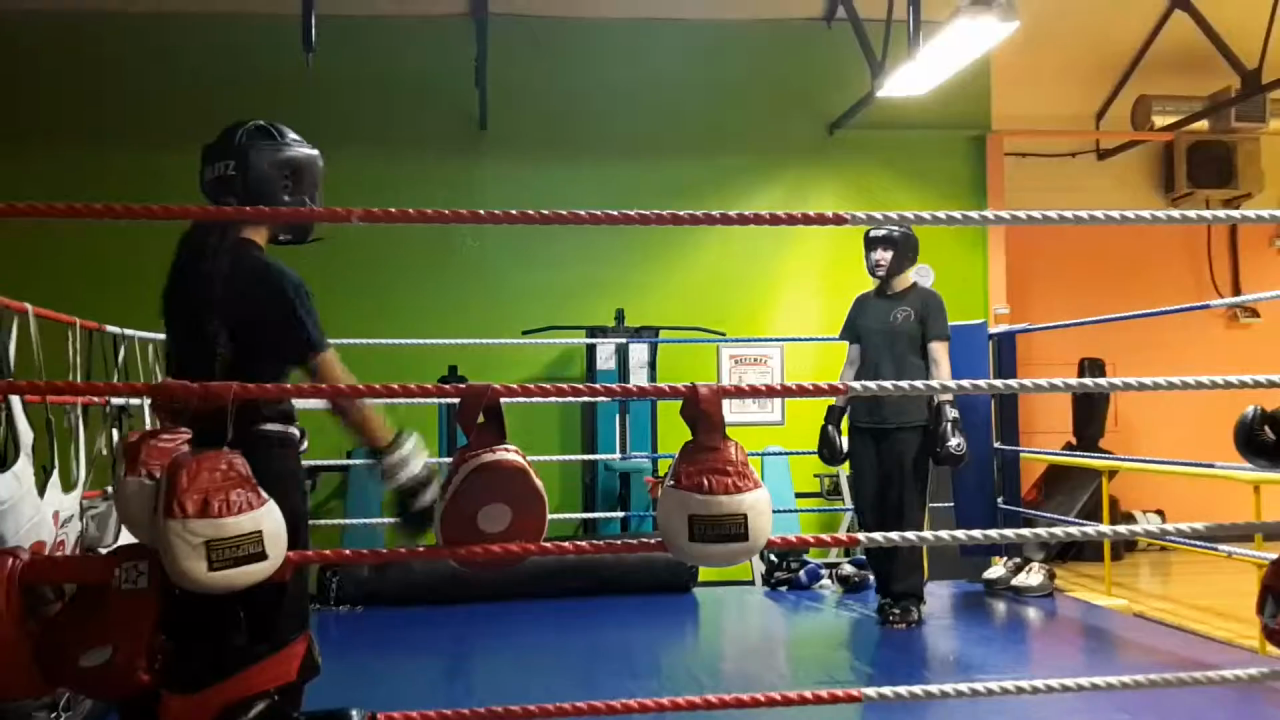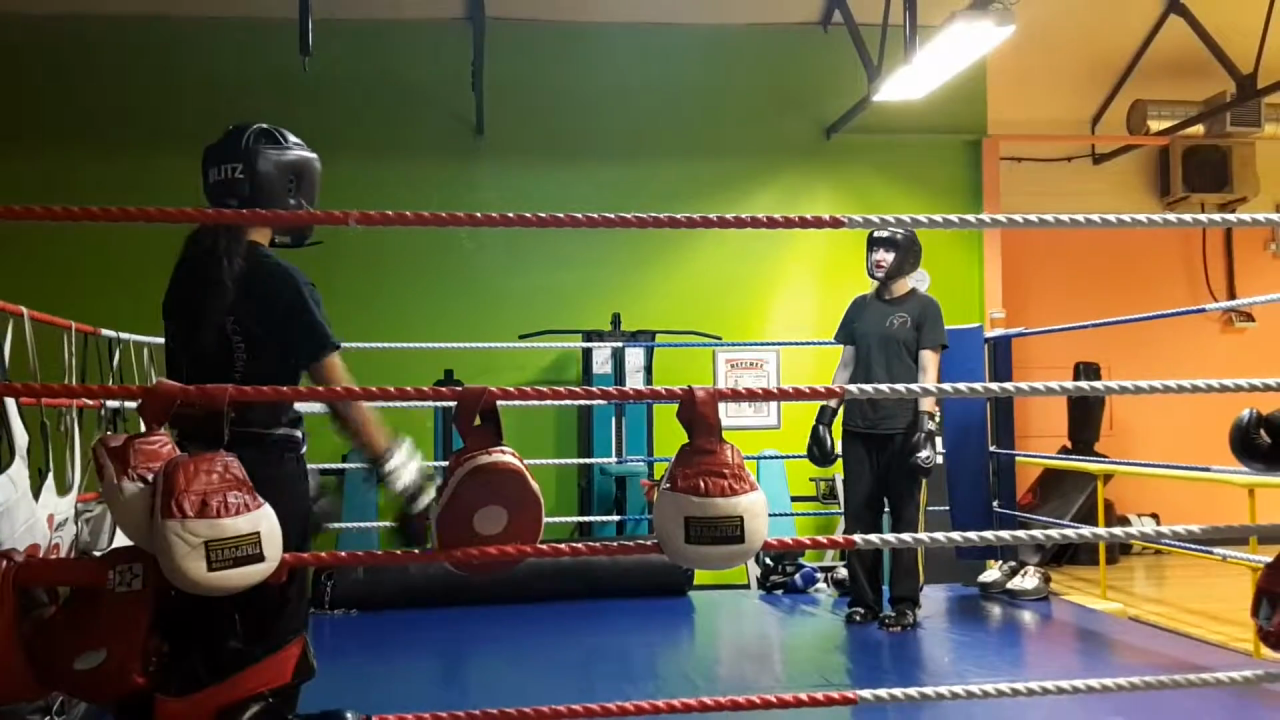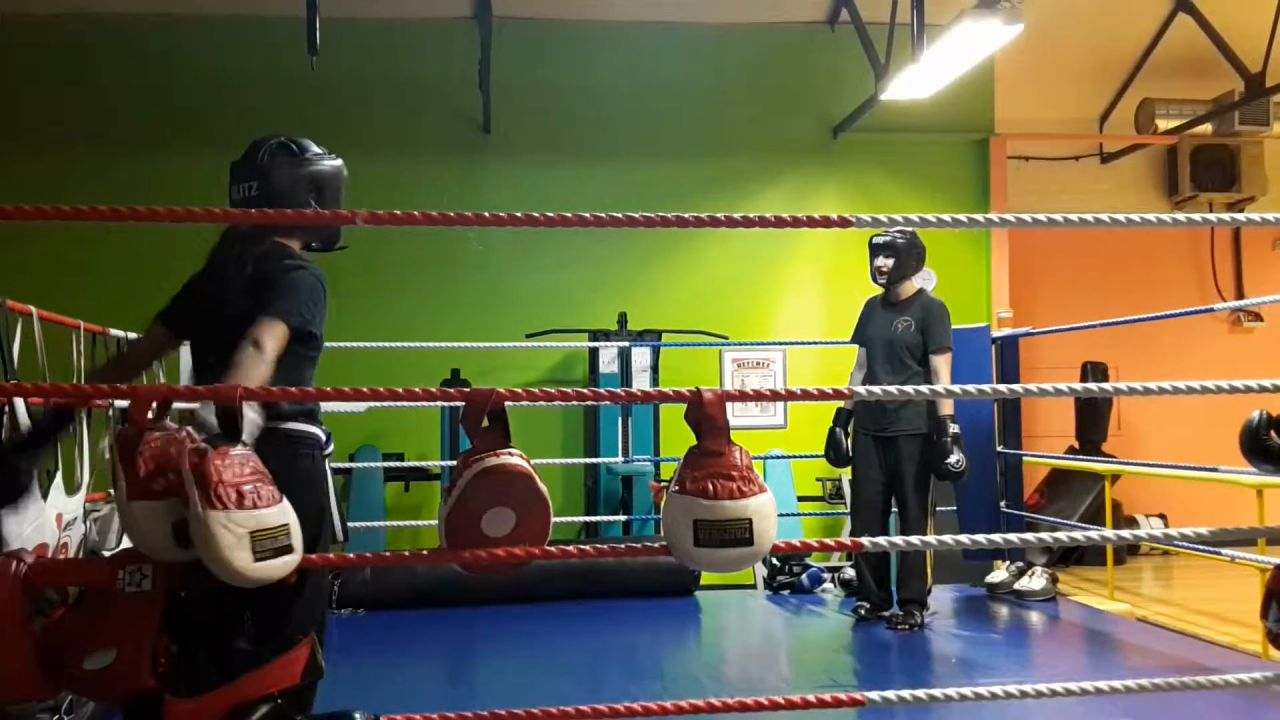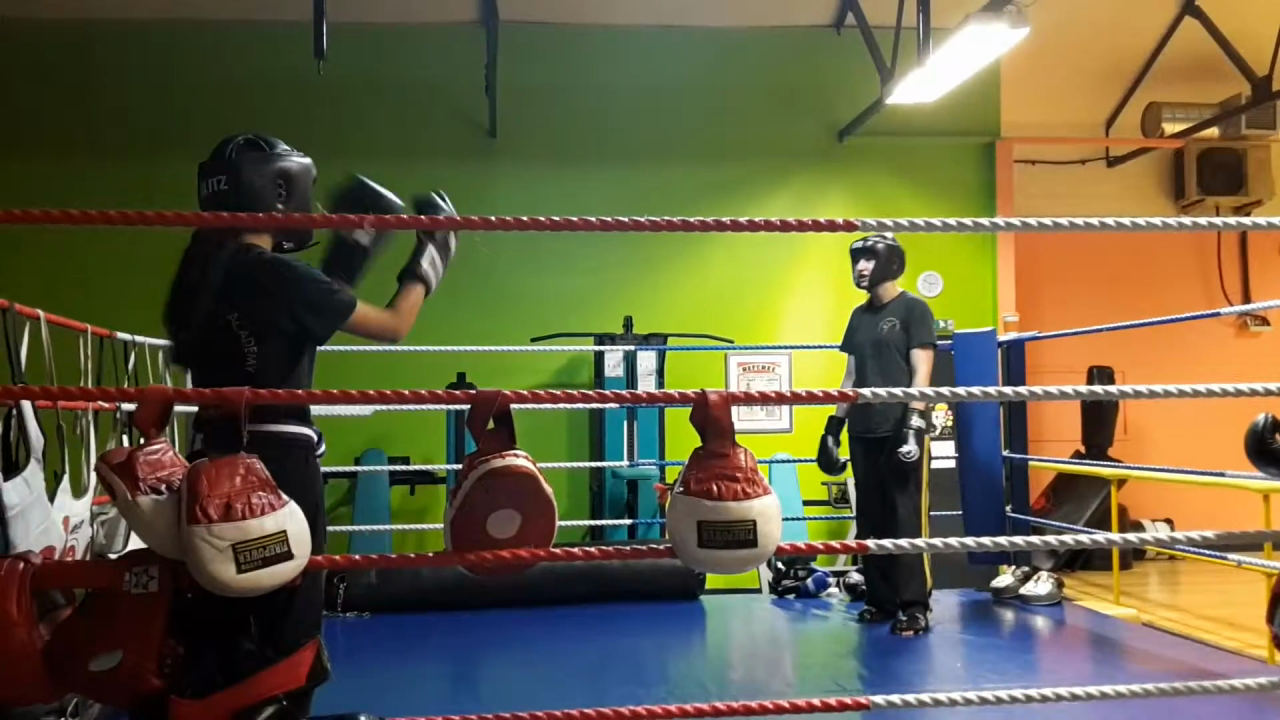
dt=0.5s
person 1, frame 1
left shoulder: (192, 266)
right shoulder: (270, 279)
right elbow: (339, 388)
right wrist: (406, 463)
left hip: (201, 458)
right hip: (258, 460)
left knee: (203, 621)
right knee: (272, 630)
person 1, frame 2
left shoulder: (191, 269)
right shoulder: (277, 282)
right elbow: (338, 393)
right wrist: (403, 471)
left hip: (198, 459)
right hip: (259, 463)
left knee: (199, 631)
right knee: (273, 627)
person 1, frame 3
left shoulder: (218, 274)
right shoulder: (299, 277)
left elbow: (137, 356)
right elbow: (258, 351)
left wrist: (53, 419)
right wrist: (231, 424)
right hip: (286, 459)
left knee: (213, 624)
right knee: (289, 626)
person 1, frame 4
left shoulder: (203, 276)
right shoulder: (280, 277)
right elbow: (391, 326)
left wrist: (354, 248)
right wrist: (429, 256)
left hip: (215, 460)
right hip: (277, 463)
left knee: (211, 621)
right knee: (283, 625)
person 2, frame 1
left shoulder: (926, 301)
right shoulder: (863, 304)
left elbow: (939, 362)
left wrist: (947, 414)
right wrist: (833, 416)
left hip: (910, 423)
right hip: (864, 422)
left knee: (907, 512)
right knee: (869, 511)
left ankle: (908, 597)
right ankle: (886, 589)
person 2, frame 2
left shoulder: (923, 307)
right shoulder: (860, 306)
left elbow: (928, 372)
left wrist: (926, 425)
right wrist: (825, 416)
left hip: (902, 428)
right hip: (858, 427)
left knee: (905, 518)
right knee: (858, 516)
left ankle: (904, 603)
right ankle: (863, 600)
person 2, frame 3
left shoulder: (930, 309)
right shoulder: (872, 308)
left elbow: (940, 375)
left wrist: (948, 432)
right wrist: (841, 419)
left hip: (912, 430)
right hip: (869, 428)
left knee: (914, 518)
right knee: (866, 515)
left ankle: (913, 603)
right ankle: (872, 598)
person 2, frame 4
left shoulder: (913, 309)
right shoulder: (859, 316)
left elbow: (921, 372)
left wrist: (914, 424)
right wrist: (833, 426)
left hip: (899, 430)
right hip: (863, 431)
left knee: (906, 519)
right knee: (870, 519)
left ankle: (915, 607)
right ankle: (882, 600)
